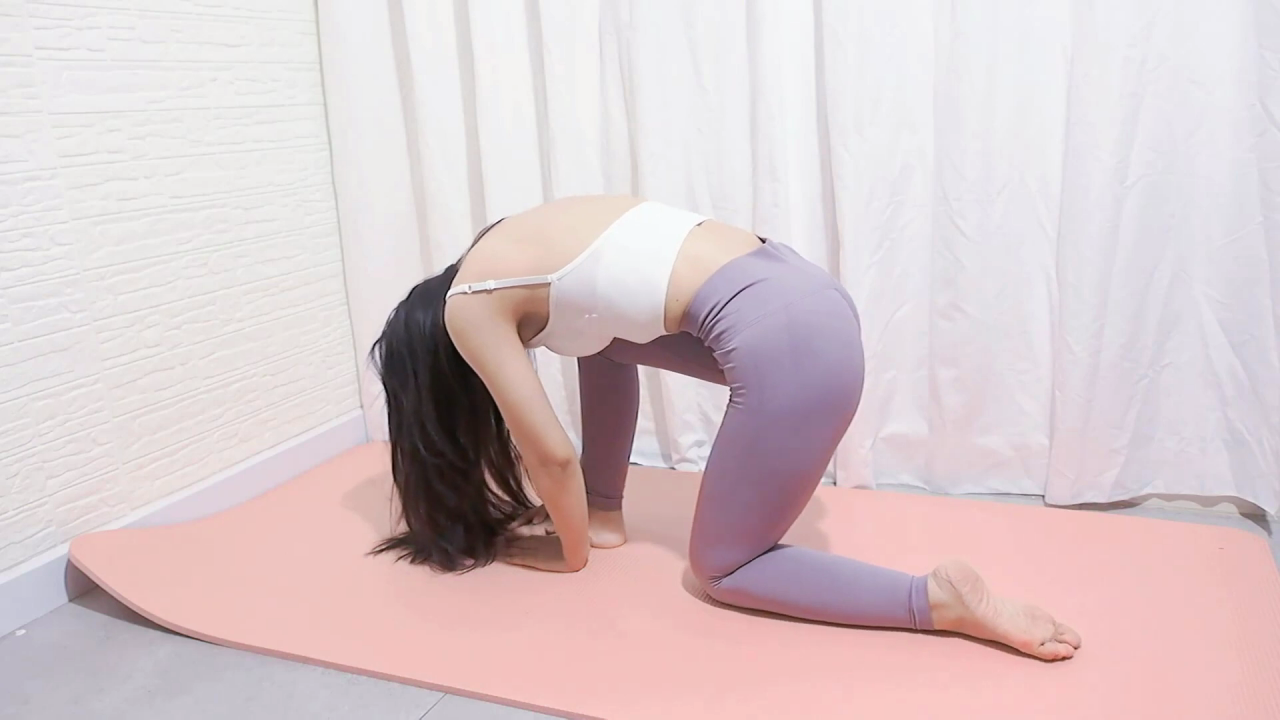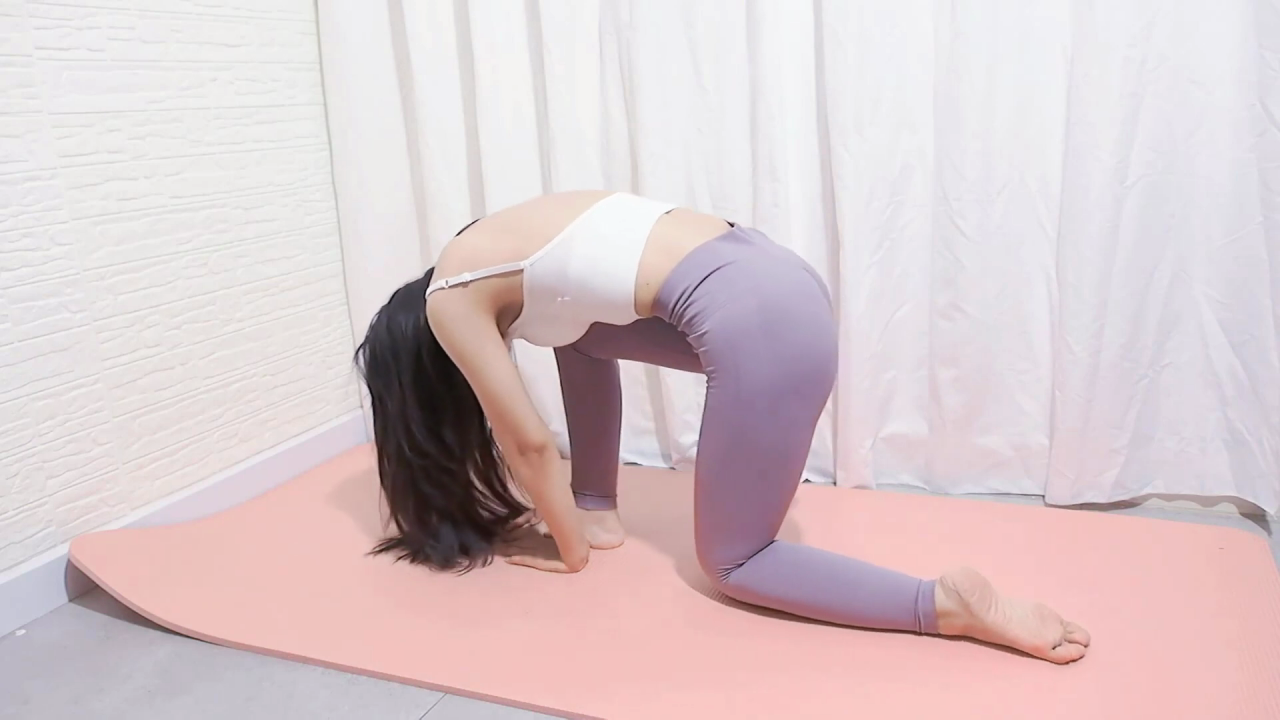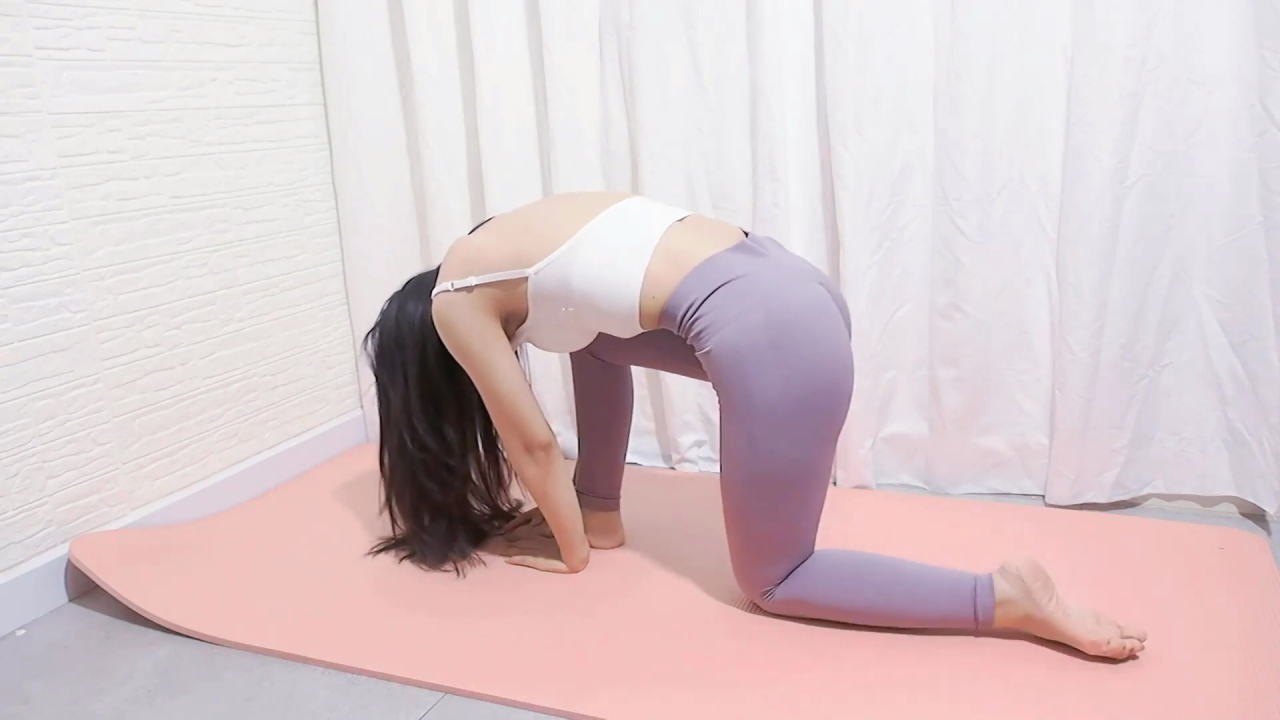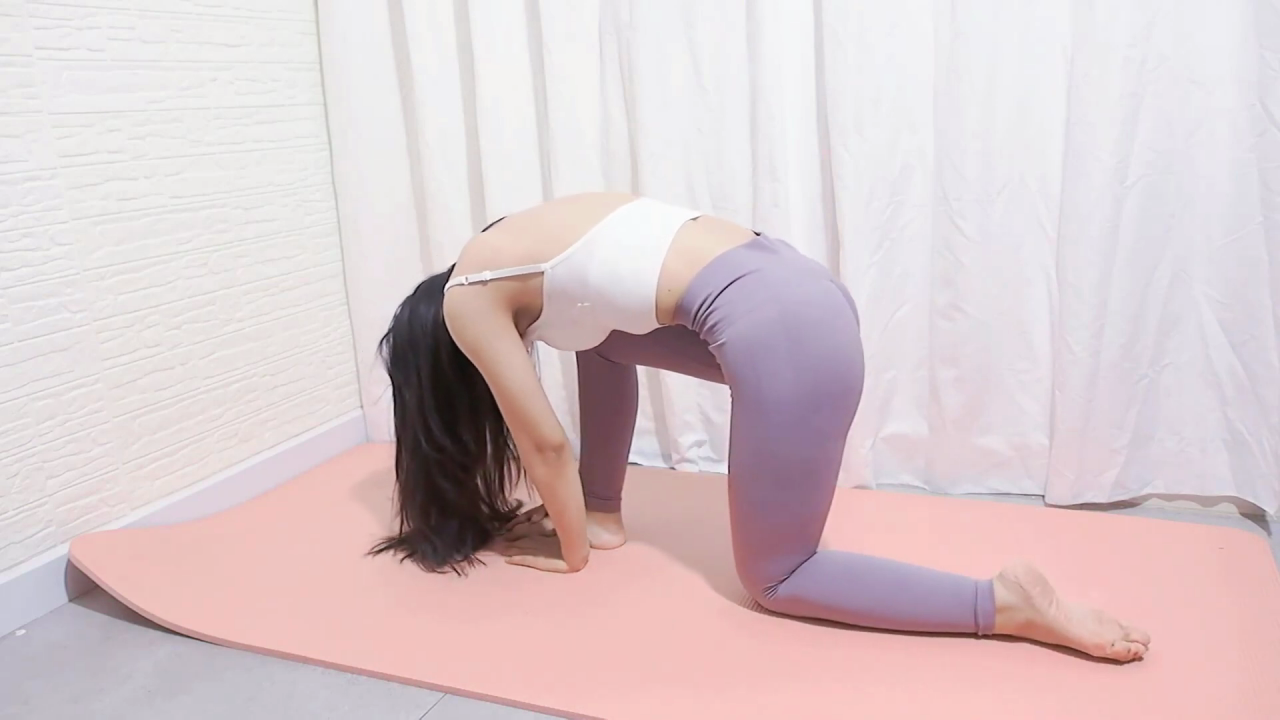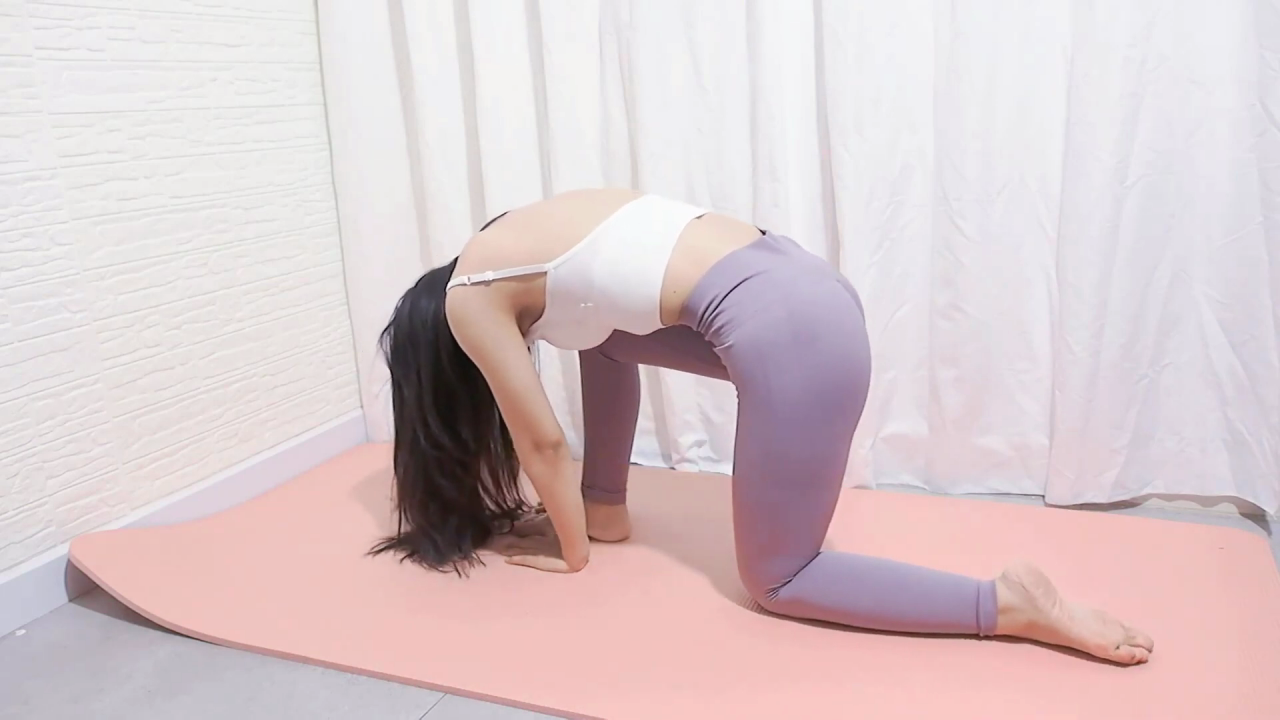
dt=1s
person 1, frame 1
left shoulder: (466, 305)
right shoulder: (514, 247)
left elbow: (552, 453)
left wrist: (569, 550)
right wrist: (584, 516)
left hip: (787, 343)
right hip: (800, 291)
left knee: (721, 567)
left ankle: (940, 598)
right ankle: (604, 514)
person 1, frame 2
left shoulder: (447, 300)
right shoulder: (492, 251)
left elbow: (528, 442)
left wrist: (569, 550)
right wrist: (577, 517)
left hip: (758, 322)
right hip: (771, 274)
left knee: (731, 562)
left ankle: (952, 605)
right ankle: (599, 510)
person 1, frame 3
left shoulder: (454, 300)
right shoulder: (505, 245)
left elbow: (532, 441)
right elbow: (565, 368)
left wrist: (571, 553)
right wrist: (578, 517)
left hip: (768, 335)
right hip: (785, 283)
left knee: (771, 581)
left ankle: (1009, 598)
right ankle: (602, 514)
person 1, frame 4
left shoulder: (466, 298)
right shoulder: (517, 248)
left elbow: (544, 440)
left wrist: (570, 551)
right wrist: (579, 517)
left hip: (780, 333)
right hip: (794, 287)
left knee: (772, 579)
left ankle: (1007, 604)
right ankle: (605, 515)
person 1, frame 5
left shoulder: (468, 296)
right shoulder: (519, 242)
left elbow: (540, 439)
left wrist: (569, 551)
right wrist: (584, 511)
left hip: (788, 333)
right hip: (798, 283)
left knee: (774, 580)
left ankle: (1009, 605)
right ankle: (607, 508)
